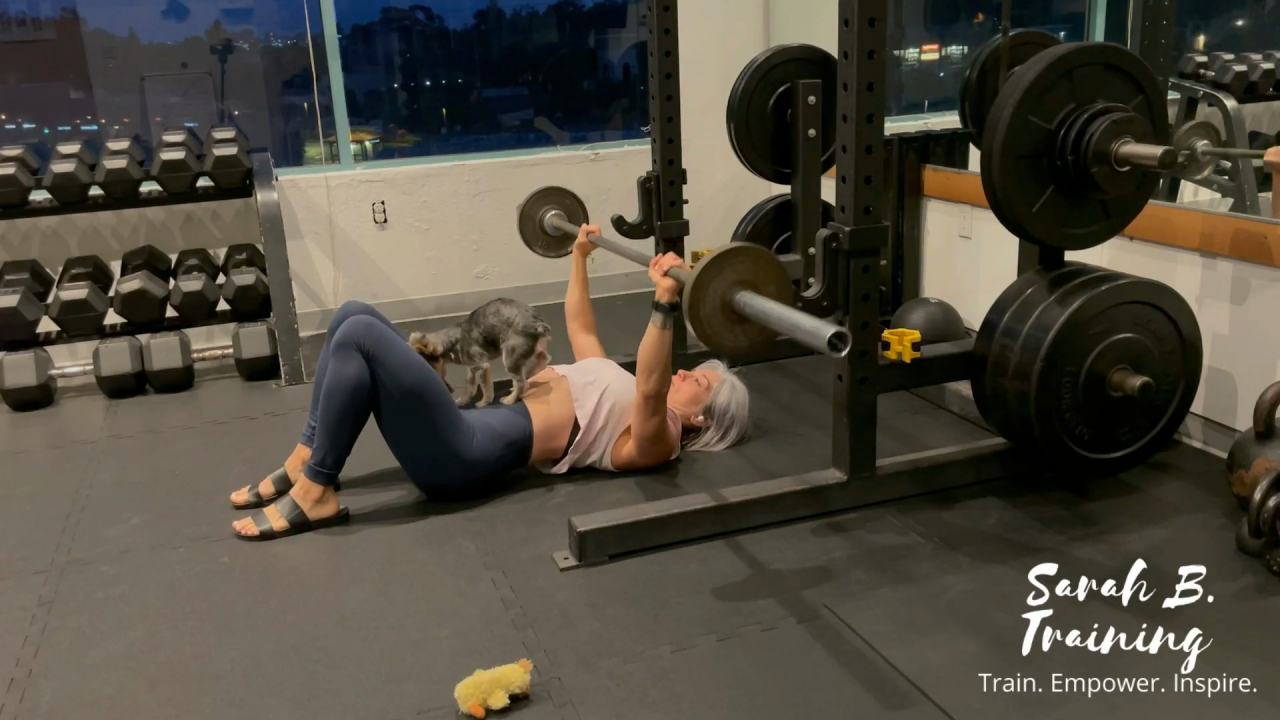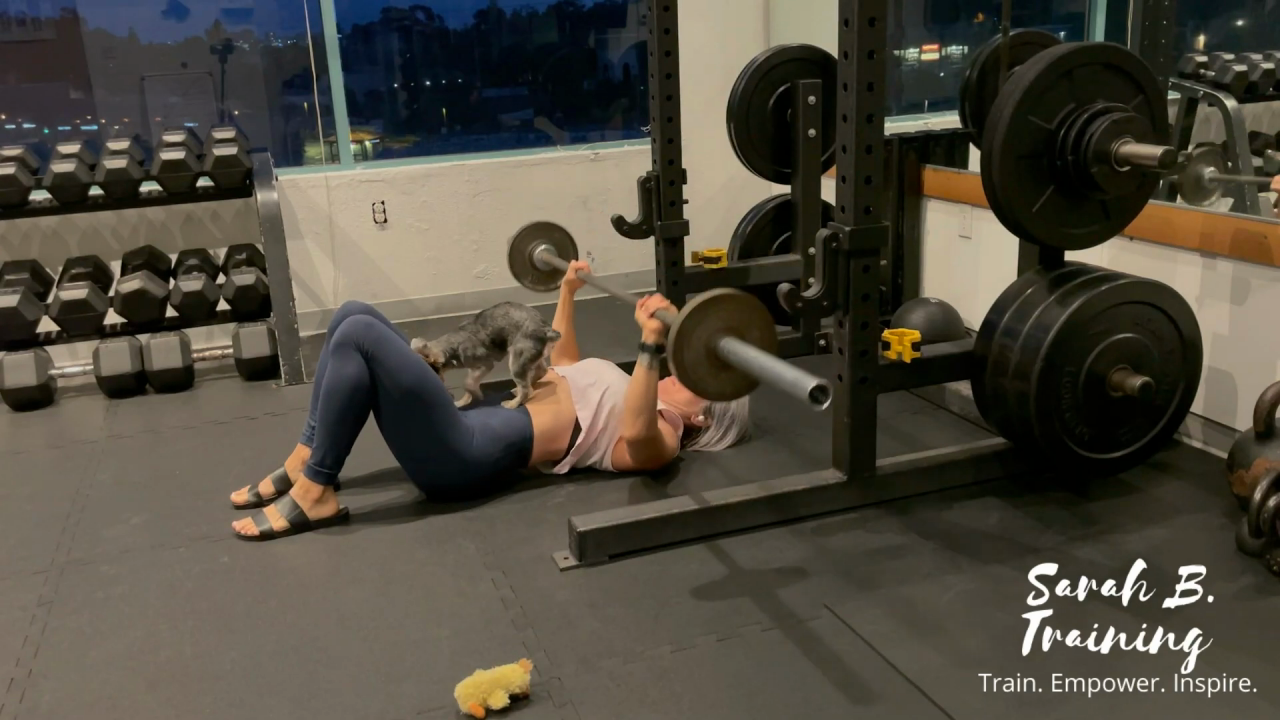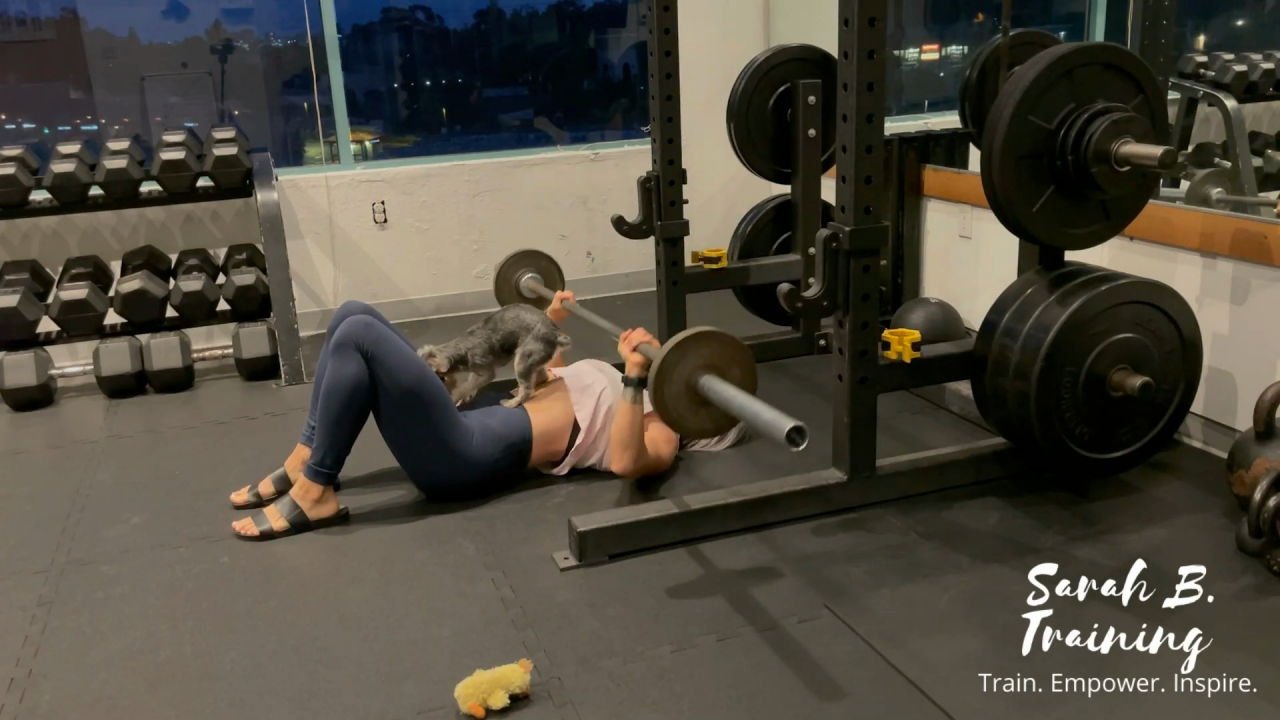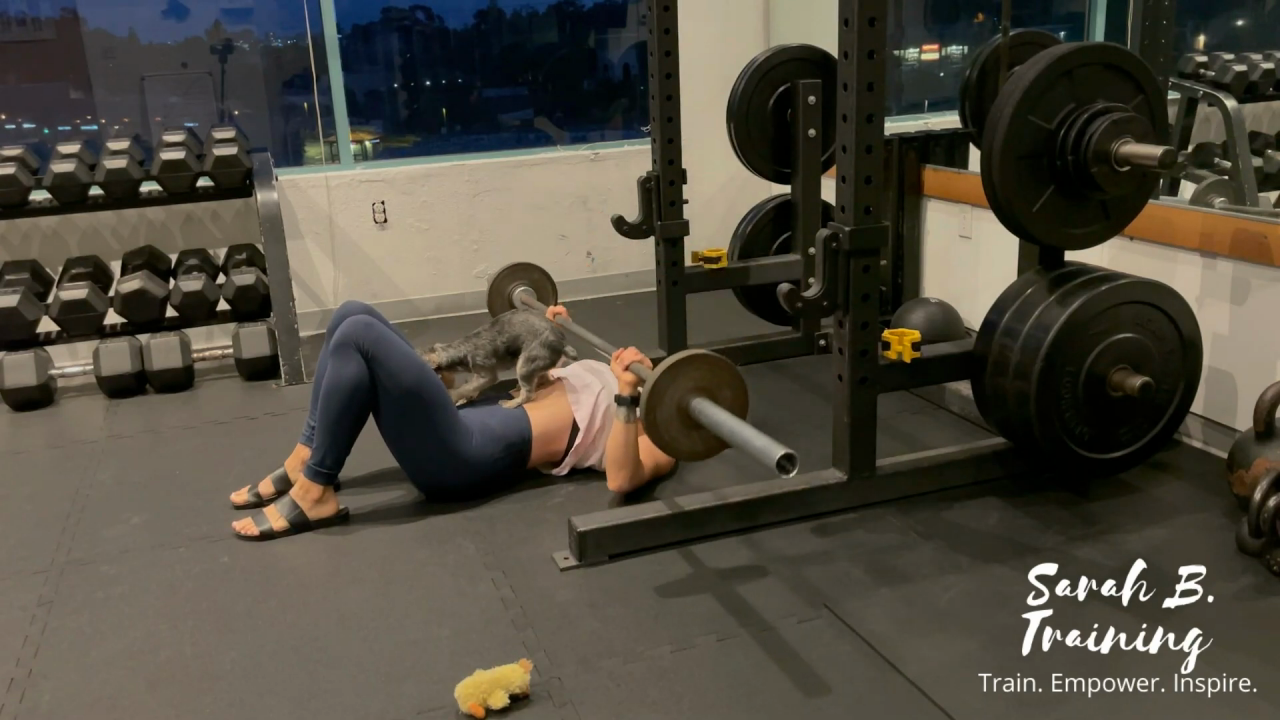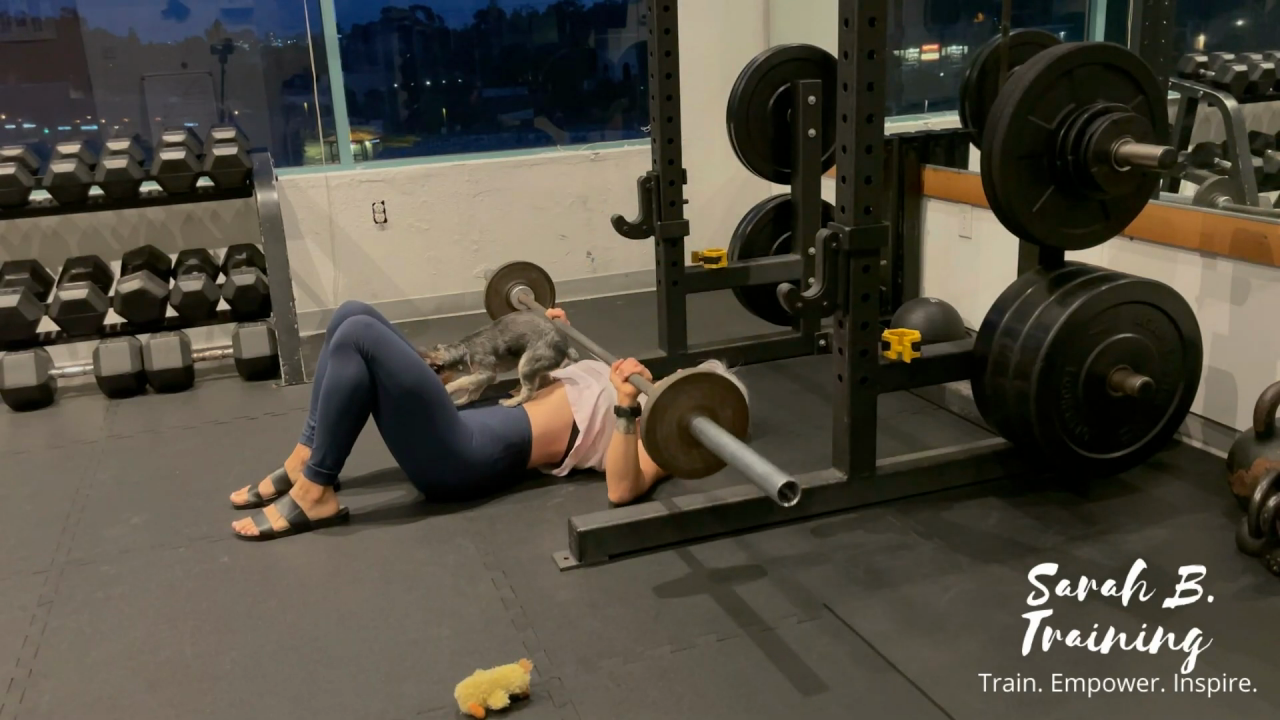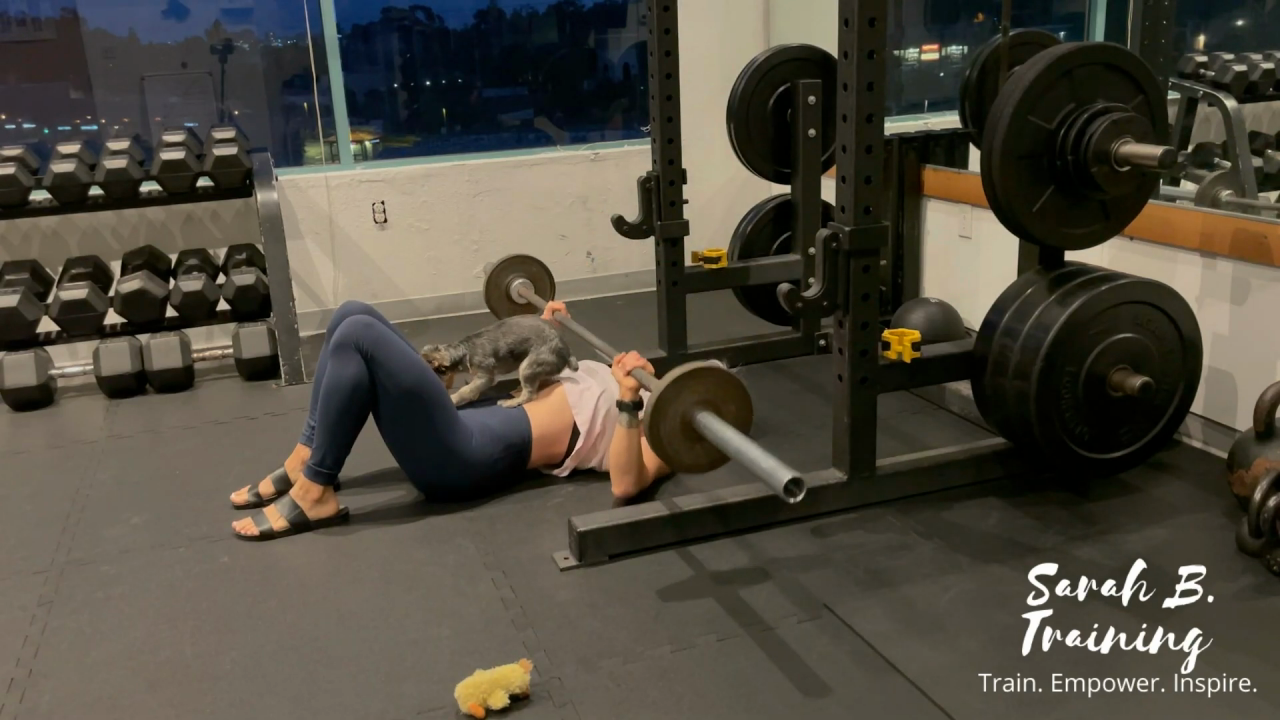
dt=0.2s
person 1, frame 1
left shoulder: (657, 439)
right shoulder: (622, 386)
left elbow: (650, 392)
right elbow: (578, 328)
left wrist: (666, 302)
right wrist: (579, 257)
left hip: (464, 454)
right hip: (468, 420)
left knee: (360, 334)
right knee: (353, 316)
left ankle: (314, 495)
right ankle: (303, 463)
person 1, frame 2
left shoulder: (661, 439)
right shoulder: (627, 389)
left elbow: (635, 433)
right elbow: (560, 361)
left wrist: (654, 341)
right wrist: (568, 293)
left hip: (465, 455)
right hip: (466, 421)
left knee: (359, 333)
right knee: (353, 315)
left ankle: (314, 495)
right ankle: (303, 463)
person 1, frame 3
left shoulder: (659, 438)
right shoulder: (643, 404)
left elbow: (624, 460)
left wrist: (636, 377)
right wrist: (554, 322)
left hip: (470, 455)
right hip: (469, 422)
left knee: (359, 337)
right knee: (353, 317)
left ankle: (314, 495)
right ankle: (304, 466)
person 1, frame 4
left shoulder: (659, 440)
right shoulder: (631, 398)
left elbow: (622, 480)
left wrist: (629, 397)
left hip: (464, 456)
right hip: (467, 423)
left knee: (358, 334)
right knee: (353, 315)
left ankle: (313, 496)
right ankle: (300, 466)
person 1, frame 5
right shoulder: (645, 403)
left elbow: (622, 490)
left wrist: (629, 406)
left hip: (466, 457)
right hip: (464, 425)
left knee: (360, 334)
right knee: (354, 315)
left ankle: (315, 496)
right ankle: (303, 465)
person 1, frame 6
left shoulder: (656, 445)
right shoulder: (621, 393)
left elbow: (625, 486)
left wrist: (630, 401)
left hip: (468, 457)
right hip: (468, 423)
left knee: (358, 334)
right knee: (355, 315)
left ankle: (314, 497)
right ankle: (300, 466)
